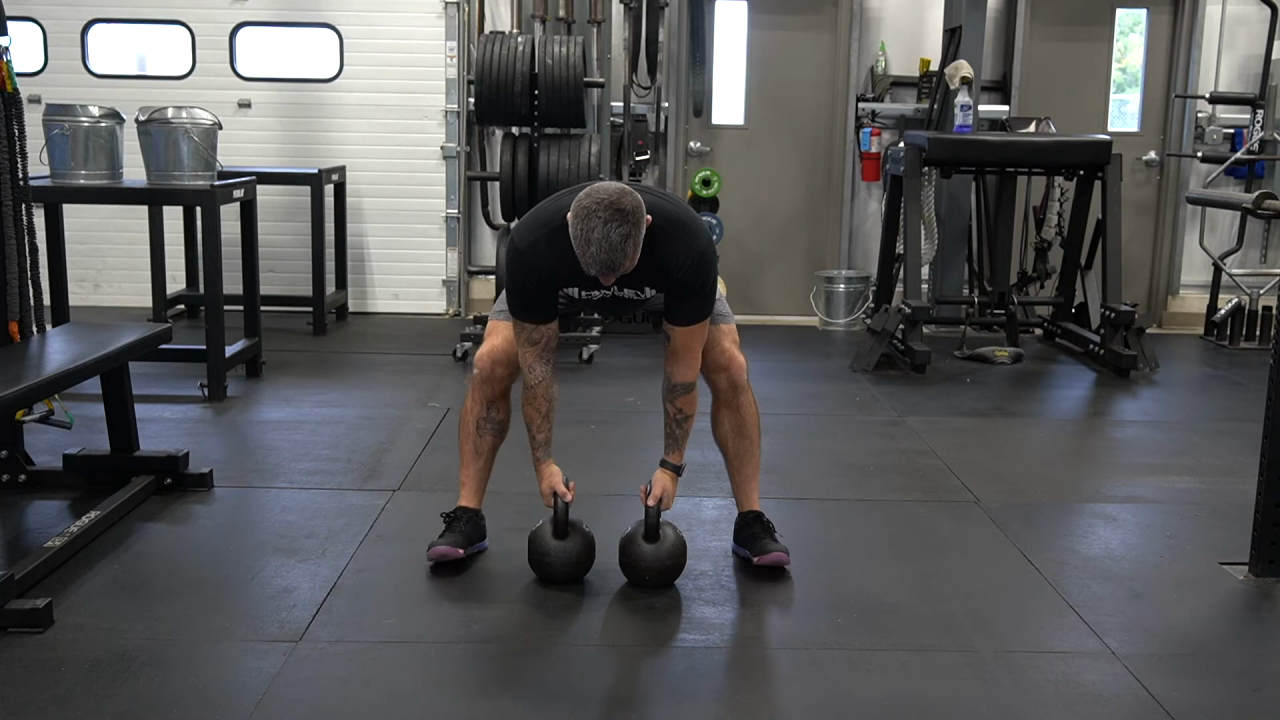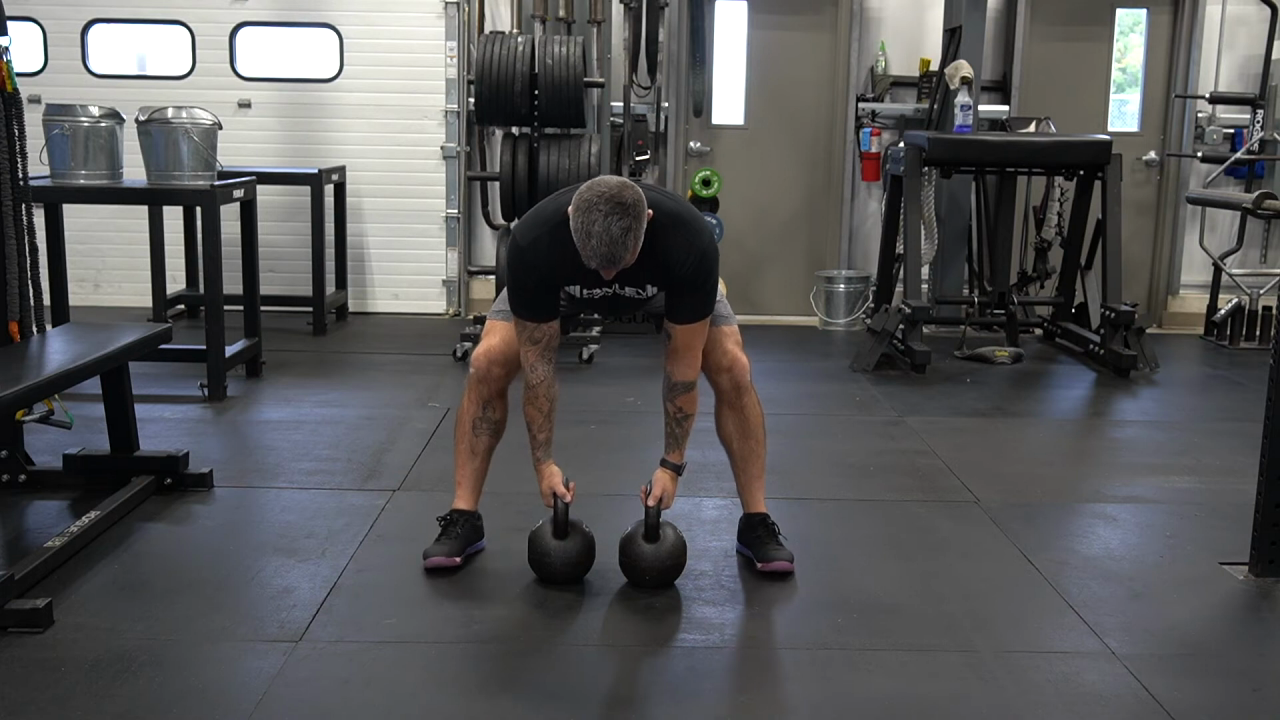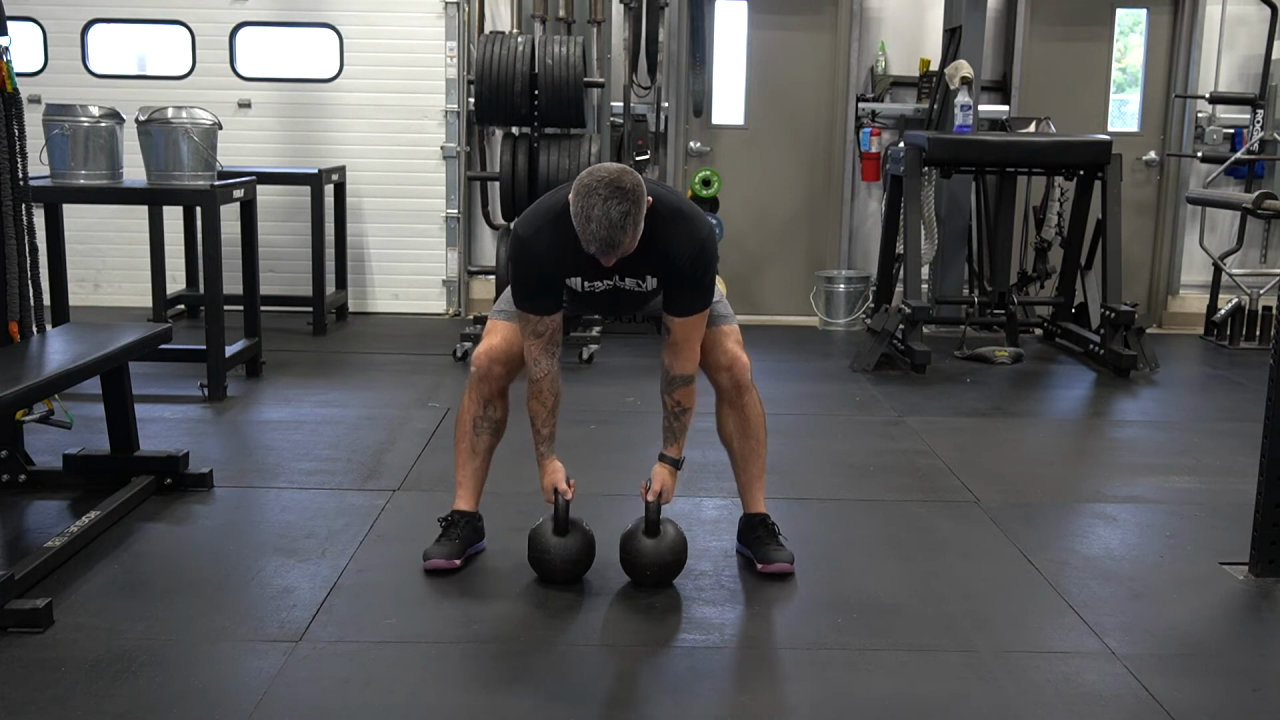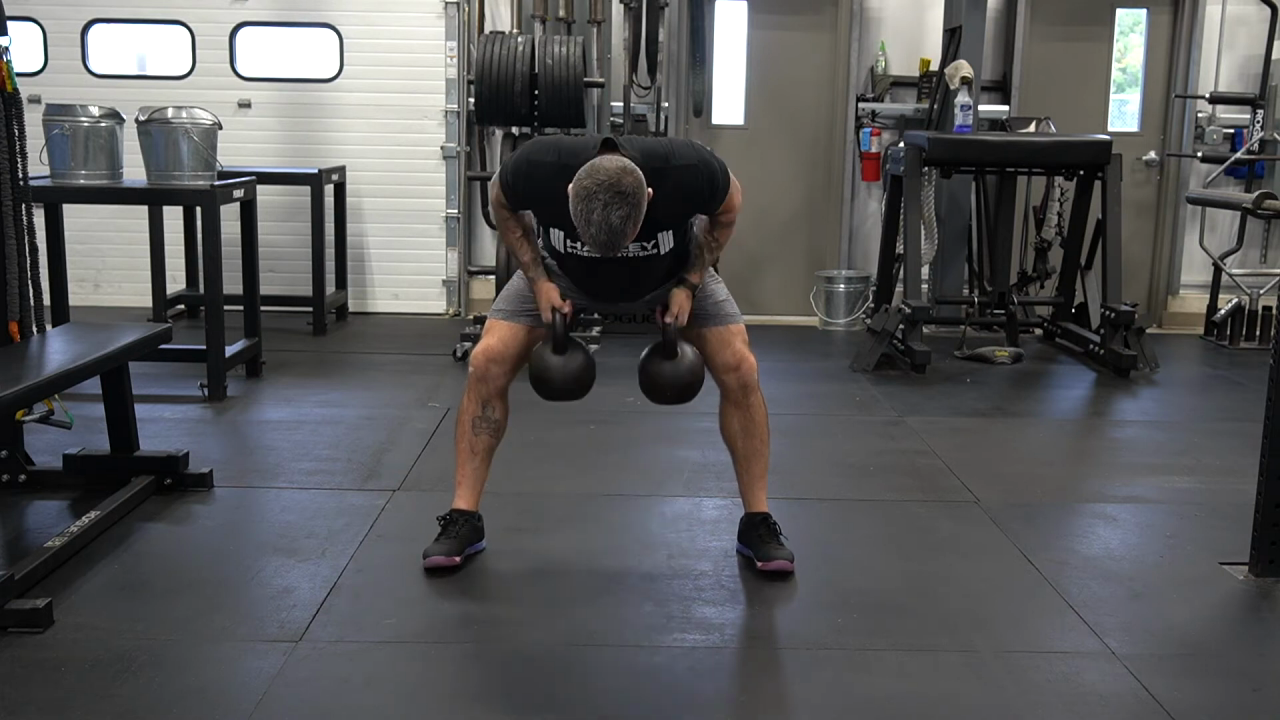
dt=0.5s
person 1, frame 1
left shoulder: (688, 245)
right shoulder: (532, 245)
left elbow: (683, 361)
right elbow: (535, 360)
left wrist: (671, 464)
right wrist: (543, 461)
left hip: (663, 280)
left knee: (729, 368)
right knee: (491, 365)
left ankle: (752, 521)
right ankle: (467, 516)
person 1, frame 2
left shoulder: (689, 241)
right shoulder: (534, 241)
left elbow: (683, 360)
right elbow: (537, 359)
left wrist: (672, 463)
right wrist: (543, 461)
left hip: (662, 281)
right hip: (561, 281)
left knee: (732, 370)
right knee: (487, 365)
left ankle: (757, 523)
right ankle: (463, 518)
person 1, frame 3
left shoulder: (687, 233)
right shoulder: (536, 235)
left elbow: (681, 354)
right elbow: (540, 353)
left wrist: (669, 459)
right wrist: (547, 457)
left hip: (664, 282)
right hip: (564, 284)
left knee: (733, 369)
right knee: (488, 364)
left ankle: (757, 523)
right ankle: (464, 519)
person 1, frame 4
left shoulder: (688, 170)
right shoulder: (538, 168)
left elbow: (727, 206)
right elbow: (502, 202)
left wrist: (690, 282)
right wrist: (538, 279)
left hip: (669, 273)
right hip: (564, 272)
left knee: (740, 370)
right knee: (487, 364)
left ankle: (757, 523)
right ankle: (463, 518)
